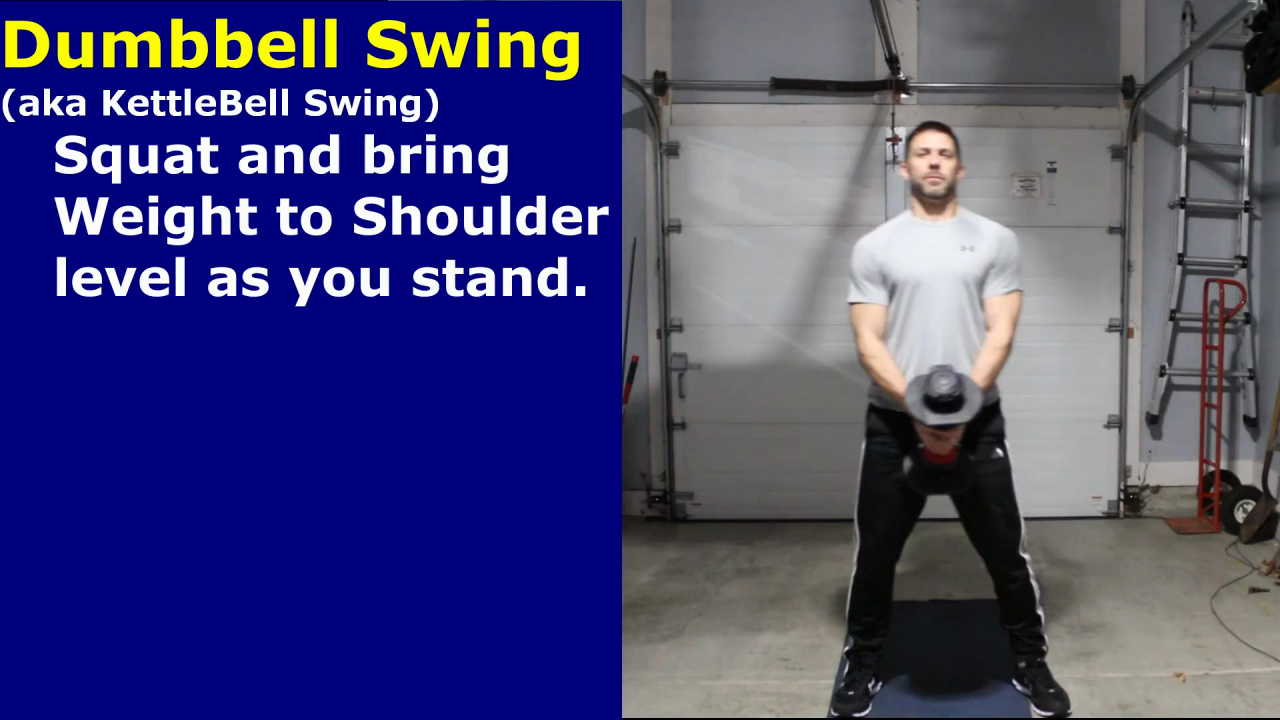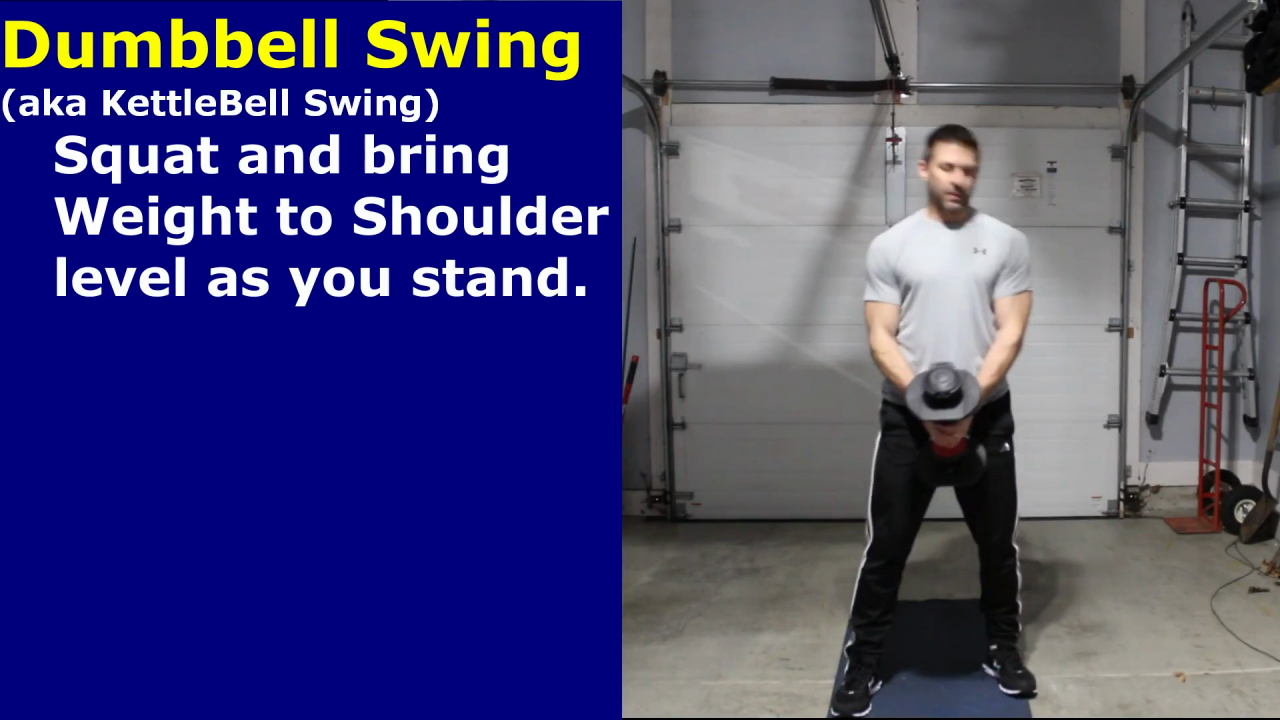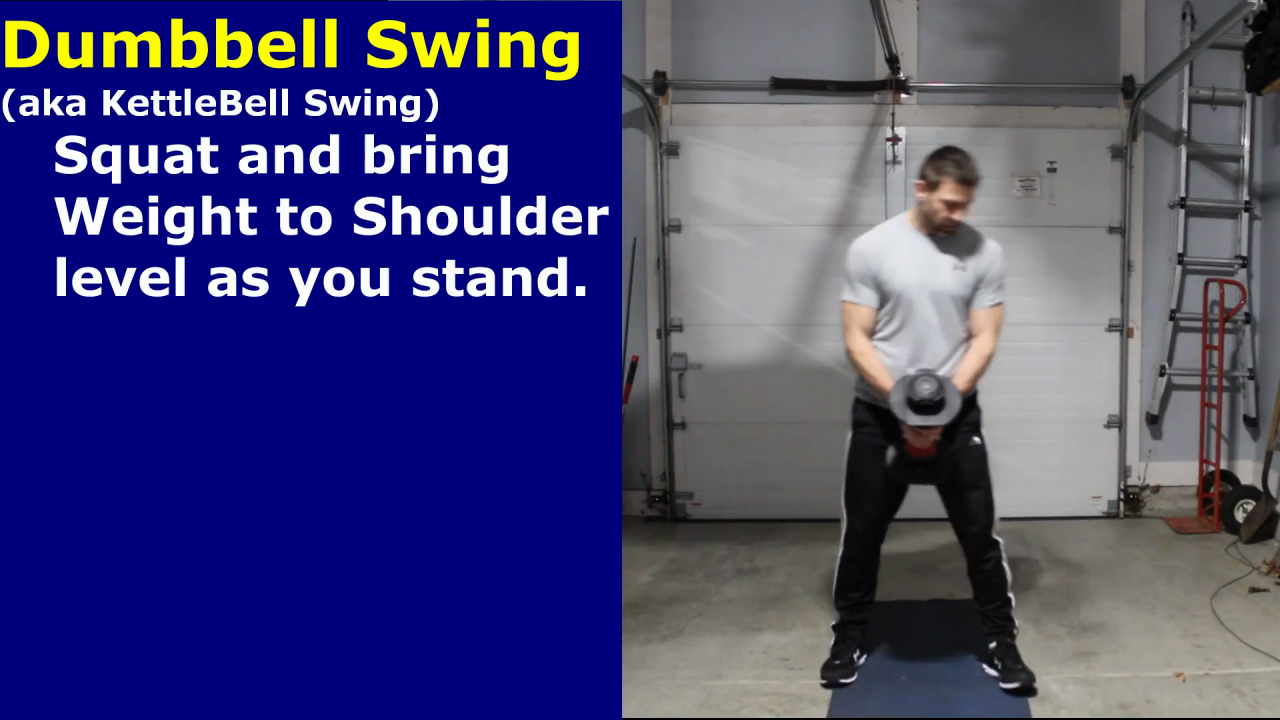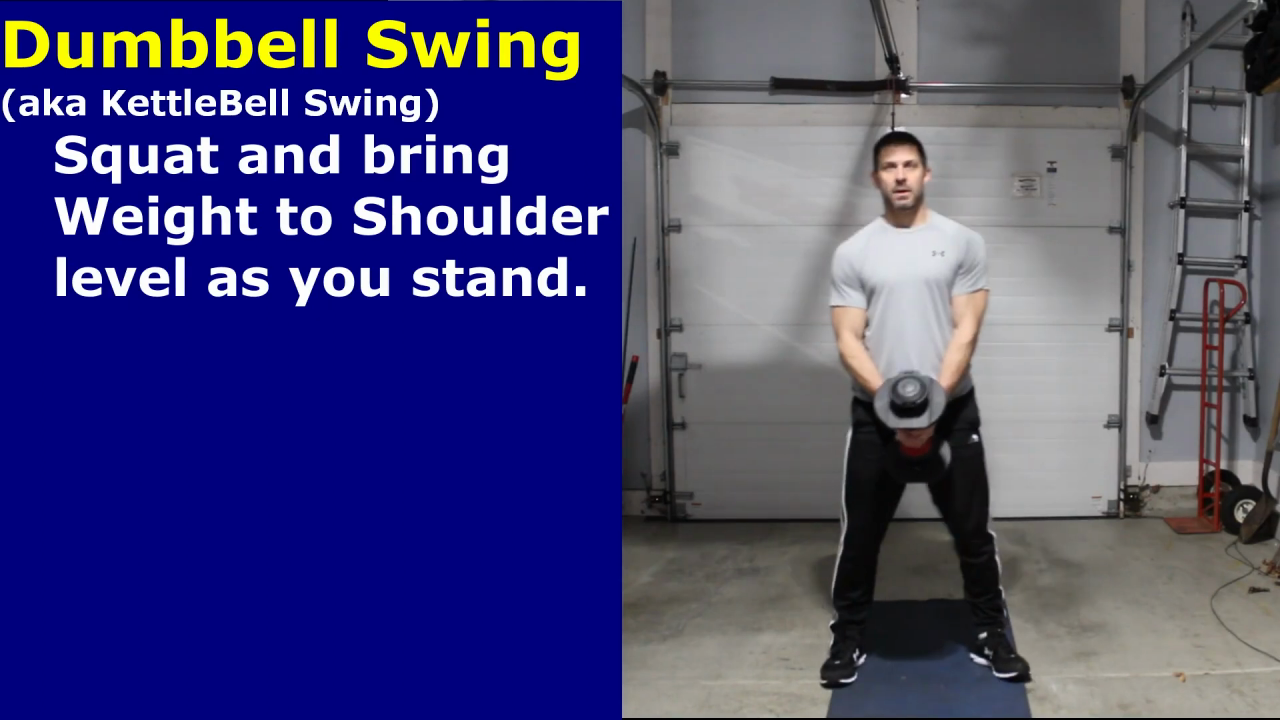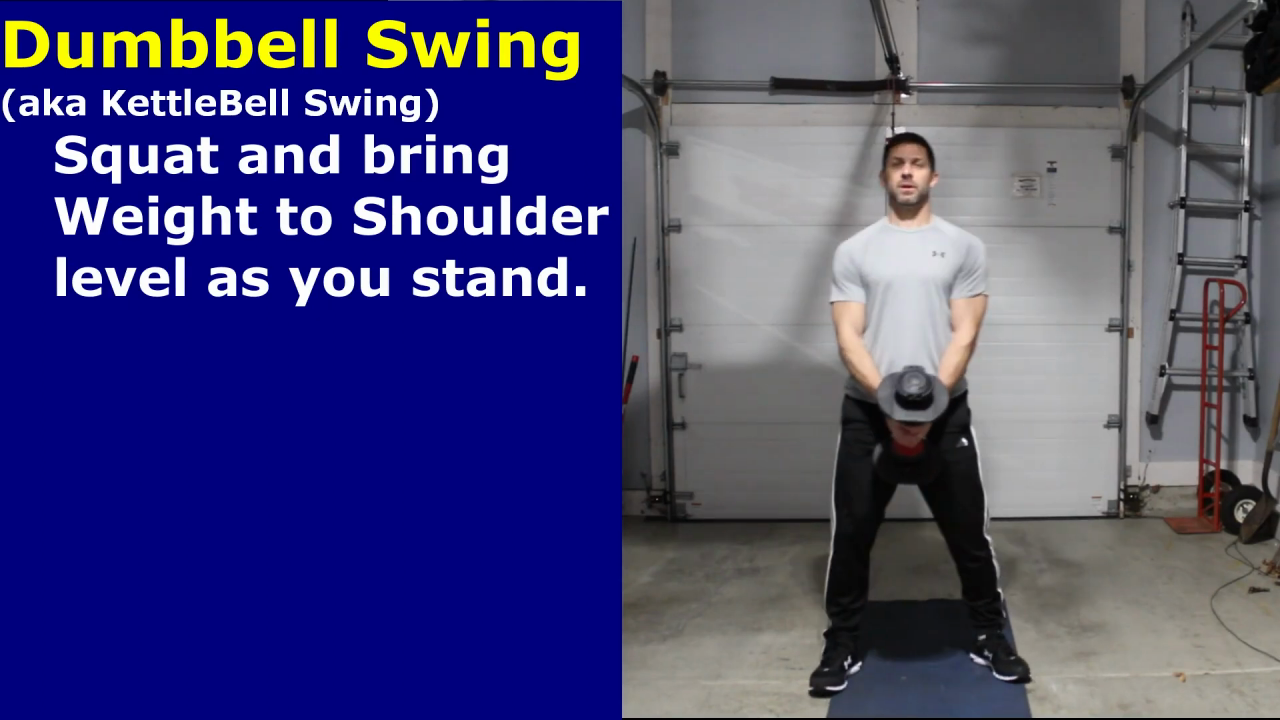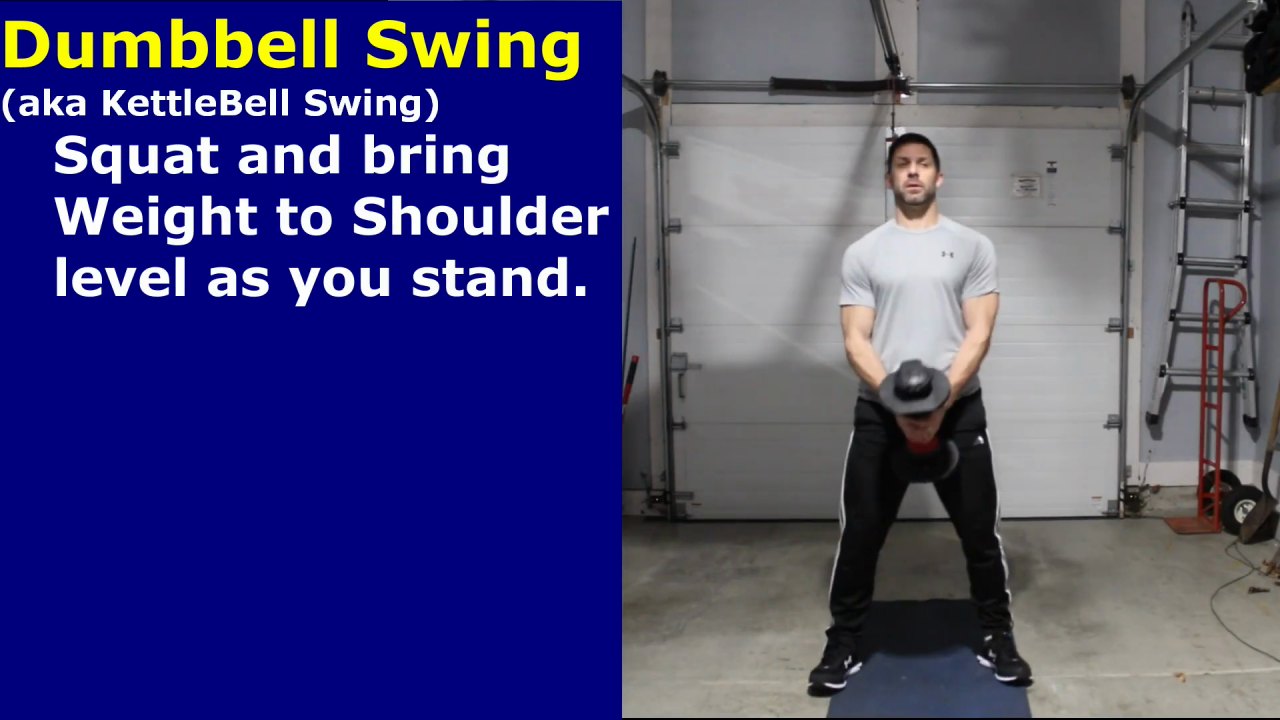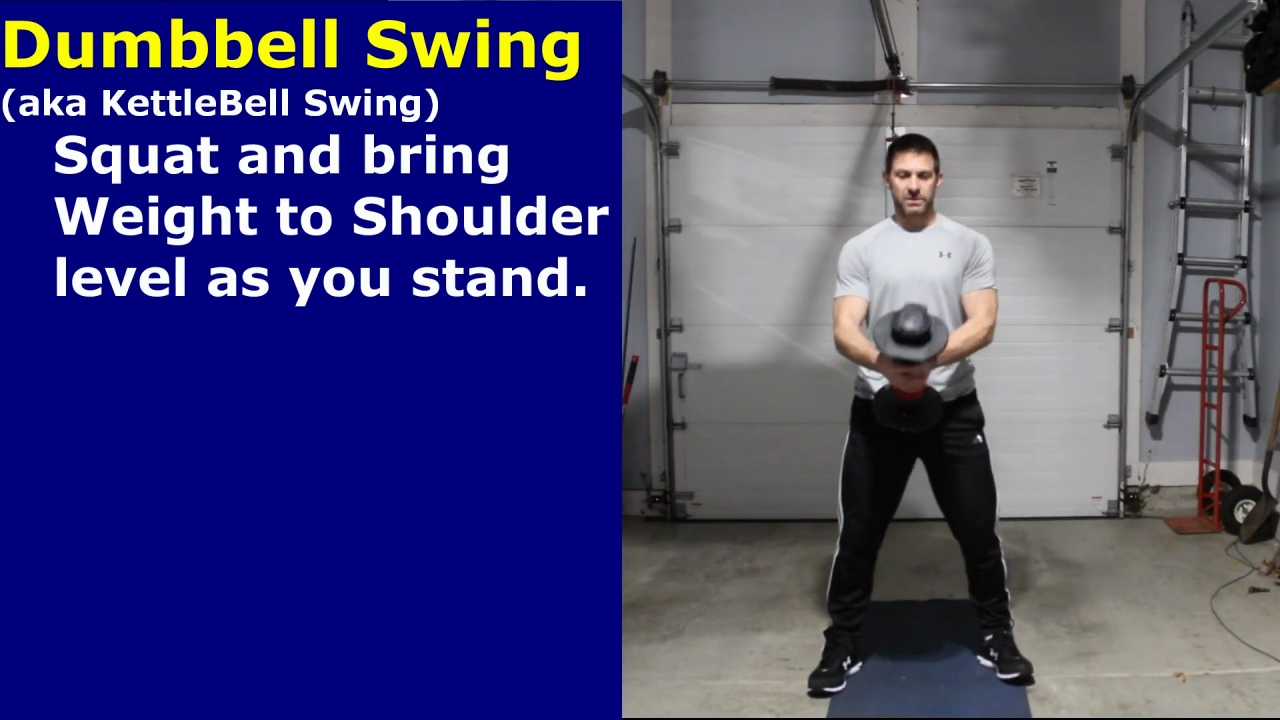
dt=0.5s
person 1, frame 1
left shoulder: (997, 240)
right shoulder: (875, 246)
left elbow: (1001, 333)
right elbow: (868, 341)
right wrist: (916, 407)
left hip: (978, 419)
right hip: (894, 422)
left knee: (1005, 551)
right knee: (876, 552)
left ankle: (1031, 664)
right ankle: (863, 665)
person 1, frame 2
left shoulder: (1007, 241)
right shoulder: (890, 245)
left elbow: (1011, 332)
right elbow: (881, 337)
left wrist: (968, 401)
left hip: (986, 414)
right hip: (907, 415)
left knee: (997, 542)
right knee: (887, 544)
left ankle: (1002, 647)
right ankle: (863, 662)
person 1, frame 3
left shoulder: (986, 254)
right shoulder: (872, 248)
left elbow: (984, 340)
right elbow: (856, 337)
left hip: (957, 411)
right hip: (879, 413)
left knee: (979, 532)
right knee: (862, 532)
left ankle: (1001, 646)
right ankle: (849, 639)
person 1, frame 4
left shoulder: (963, 241)
right shoulder: (853, 252)
left elbow: (967, 330)
right elbow: (848, 340)
left hip: (953, 409)
right hip: (875, 412)
left knee: (972, 529)
right knee: (861, 531)
left ankle: (990, 635)
right ankle: (848, 638)
person 1, frame 5
left shoulder: (965, 247)
right shoulder: (854, 250)
left elbow: (965, 334)
right elbow: (849, 335)
right wrist: (888, 401)
left hip: (945, 411)
right hip: (867, 412)
left knee: (967, 529)
right knee: (852, 533)
left ankle: (990, 636)
right ankle: (843, 644)
person 1, frame 6
left shoulder: (973, 245)
right shoulder: (863, 252)
left elbow: (979, 333)
right elbow: (856, 339)
left wrist: (941, 400)
left hip: (959, 409)
right hip: (879, 411)
left knee: (980, 530)
right knee: (860, 532)
left ankle: (996, 637)
right ankle: (844, 644)
person 1, frame 7
left shoulder: (970, 244)
right shoulder: (860, 249)
left elbow: (983, 323)
right elbow: (844, 328)
left wrist: (934, 357)
right wrist: (881, 358)
left hip: (953, 408)
right hip: (877, 409)
left knee: (978, 529)
right knee: (859, 533)
left ankle: (996, 637)
right ankle: (842, 646)
